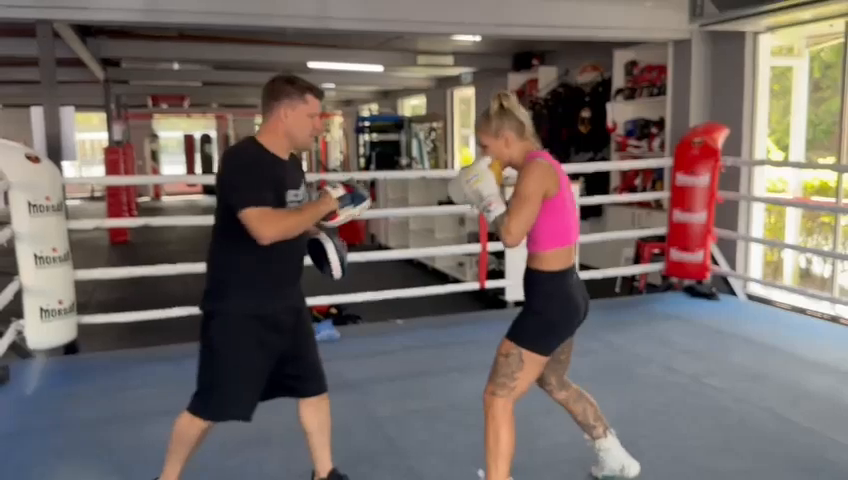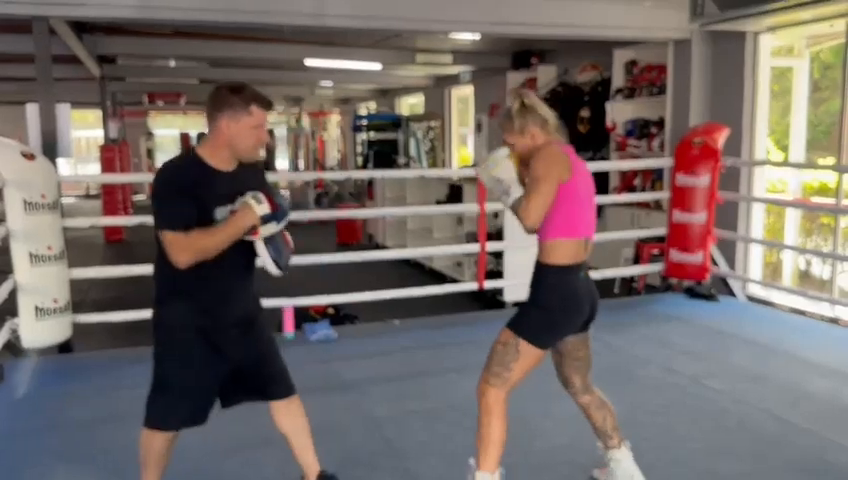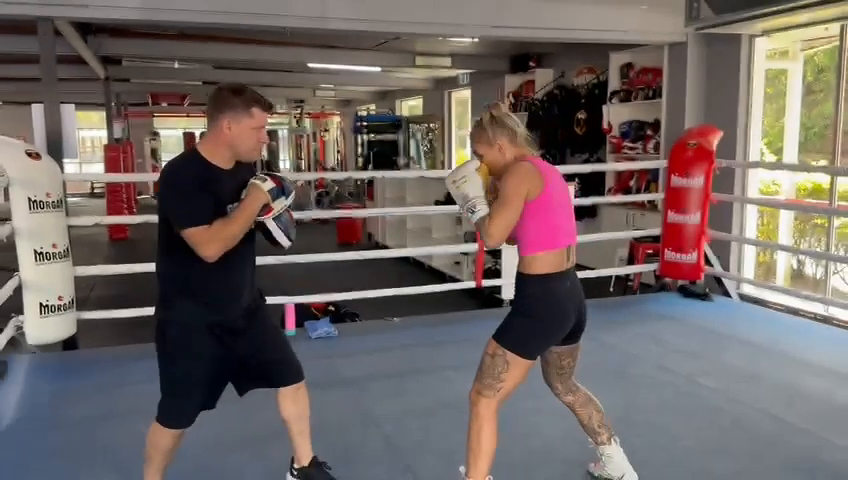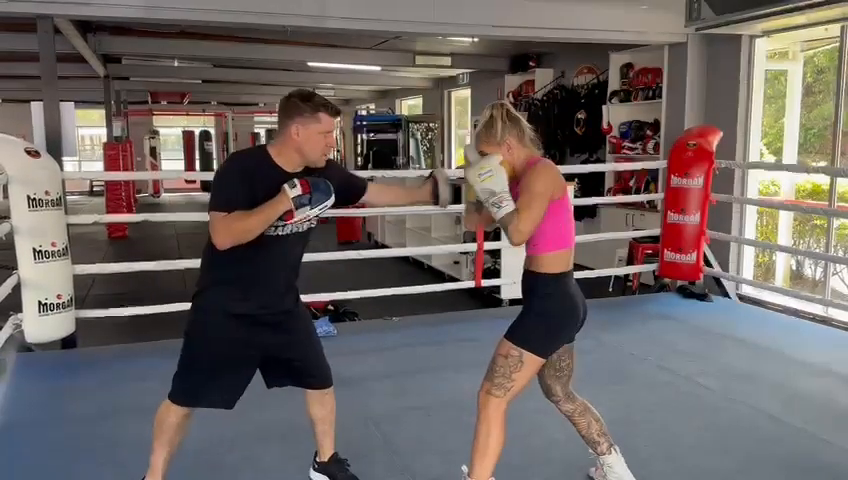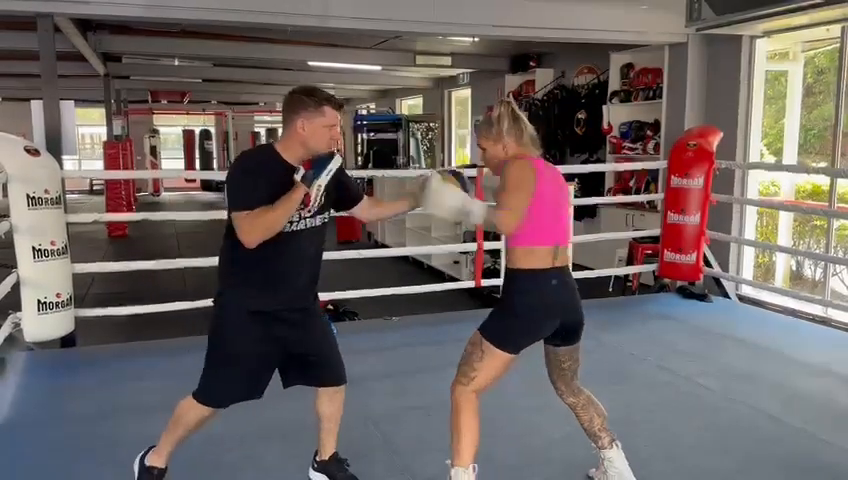
dt=0.3s
person 1, frame 1
left shoulder: (290, 163)
right shoulder: (243, 161)
right elbow: (267, 230)
left wrist: (317, 234)
right wrist: (326, 204)
left hip: (285, 304)
right hip: (238, 309)
left knee: (314, 388)
right knee: (209, 405)
person 1, frame 2
left shoulder: (252, 173)
right shoulder: (176, 177)
right elbow: (181, 253)
right wrist: (243, 220)
left hip: (241, 313)
right hip: (186, 320)
left knee: (282, 391)
right knee: (166, 418)
person 1, frame 3
left shoulder: (243, 168)
right shoulder: (182, 175)
right elbow: (210, 245)
right wrist: (256, 199)
left hip: (244, 306)
right hip: (191, 317)
left knee: (291, 378)
right knee: (176, 413)
person 1, frame 4
left shoulder: (324, 172)
right shoulder: (242, 167)
left elbow: (377, 194)
right elbow: (223, 236)
left wrist: (432, 189)
right wrist: (283, 201)
left hip: (280, 306)
right hip: (225, 308)
left knee: (320, 383)
right knee: (186, 397)
person 1, frame 5
left shoulder: (326, 169)
right shoulder: (252, 166)
left elbow: (365, 210)
right elbow: (250, 234)
left wrist: (419, 199)
right wrist: (300, 190)
left hip: (299, 304)
right hip: (246, 307)
left knee: (332, 380)
right knee: (211, 396)
person 2, frame 1
left shoulder: (536, 169)
right shoulder: (541, 165)
left elbow: (511, 235)
right elbow: (519, 217)
left wrist: (487, 194)
right wrist: (478, 192)
left hip: (550, 298)
right hip: (565, 292)
left knee: (498, 399)
right knee: (554, 381)
person 2, frame 2
left shoulder: (550, 156)
right shoulder: (573, 162)
left elbow: (530, 218)
left wrist: (507, 185)
right wrist: (512, 183)
left hip: (554, 292)
right hip: (579, 289)
left knee: (492, 388)
right knee: (578, 385)
person 2, frame 3
left shoulder: (520, 172)
right shoulder: (549, 172)
left elbow: (492, 236)
left wrist: (471, 198)
right wrist: (485, 195)
left hip: (539, 301)
right hip: (569, 296)
left knee: (483, 400)
right knee: (564, 386)
person 2, frame 4
left shoulder: (541, 172)
right shoulder: (519, 177)
left elbow: (517, 234)
right elbow: (474, 223)
left wrist: (494, 192)
right wrist: (476, 179)
left hip: (548, 301)
right hip: (564, 299)
left knee: (492, 398)
right knee: (561, 395)
person 2, frame 5
left shoulder: (518, 169)
right shoulder: (553, 174)
left elbow: (504, 220)
left wrist: (458, 203)
left hip: (527, 298)
right hip: (563, 295)
left knee: (464, 391)
right knee: (569, 389)
